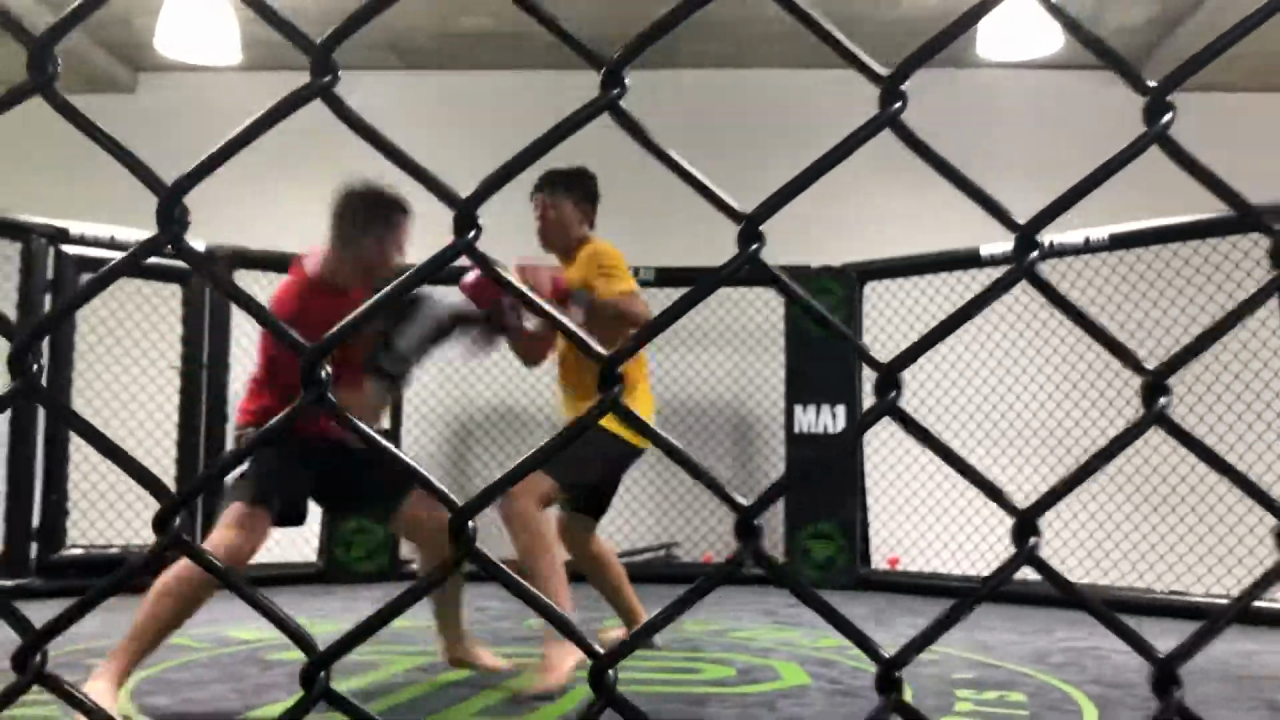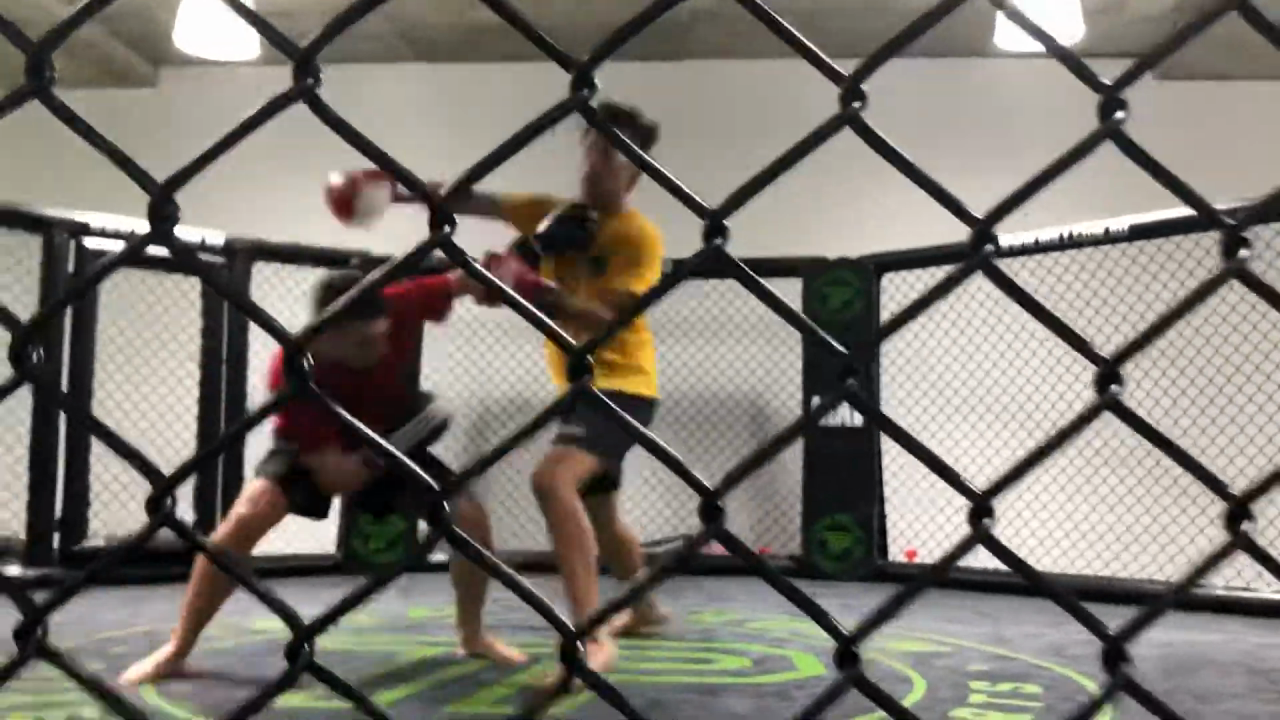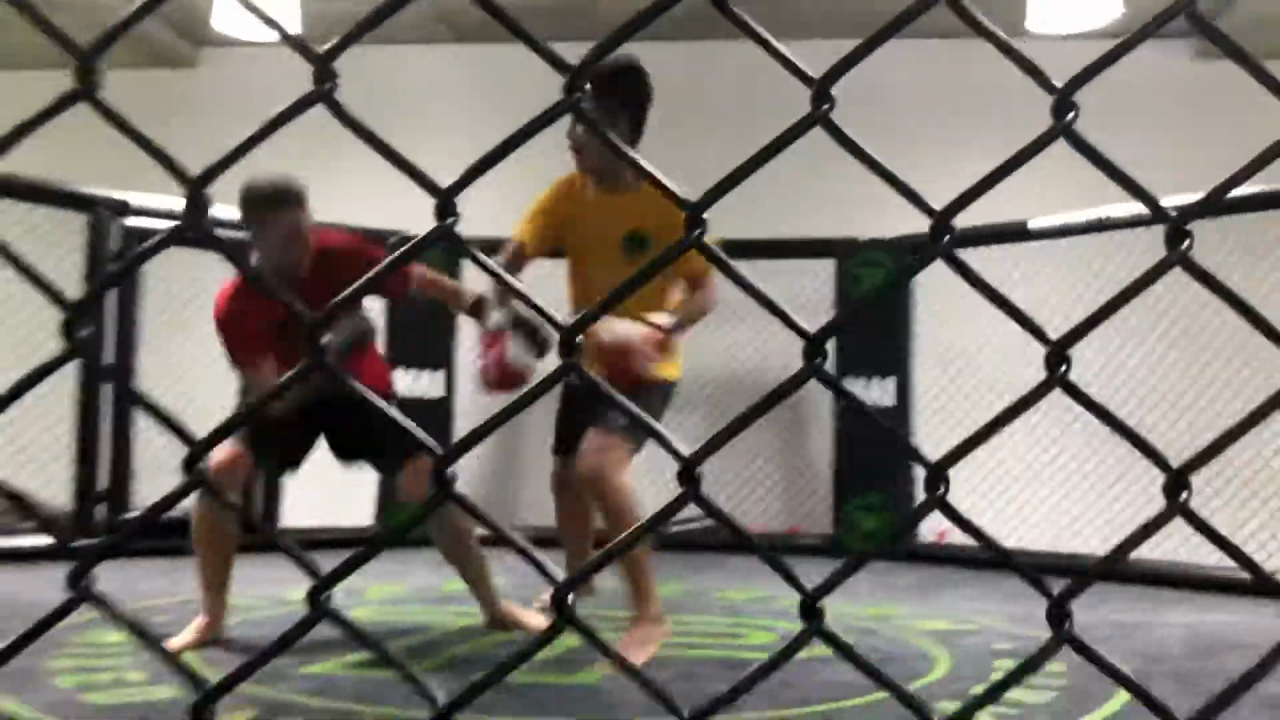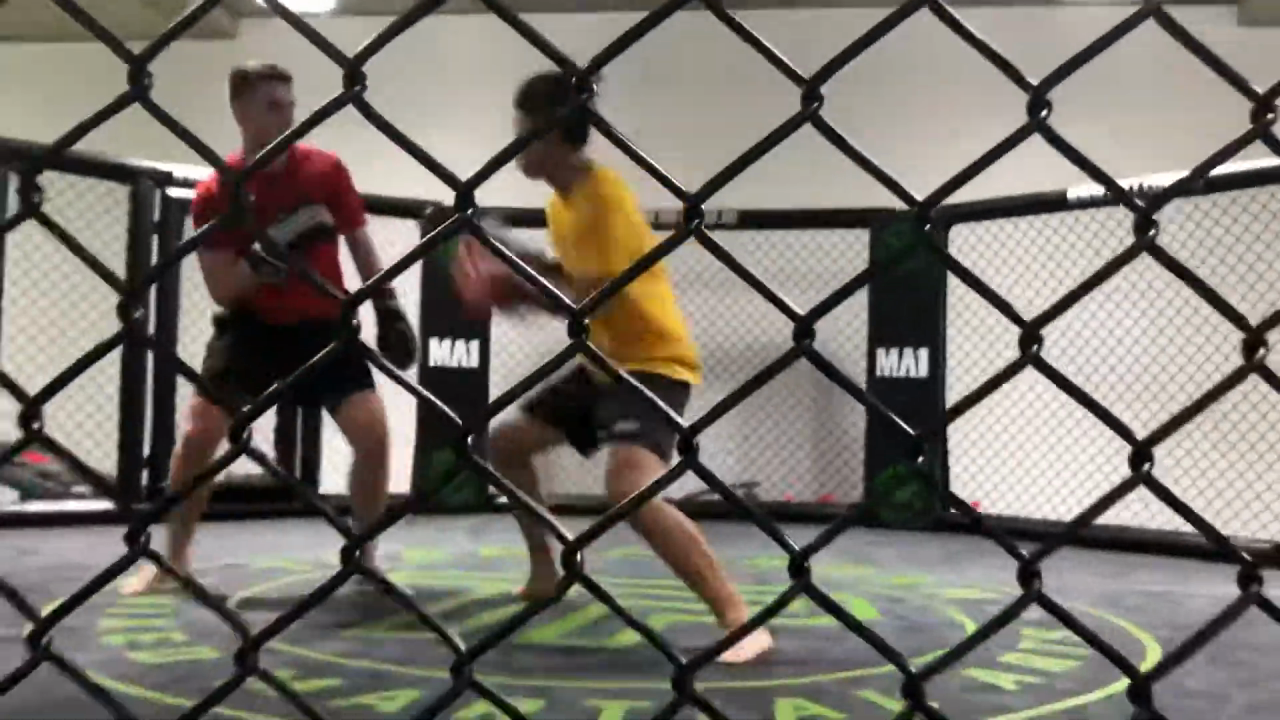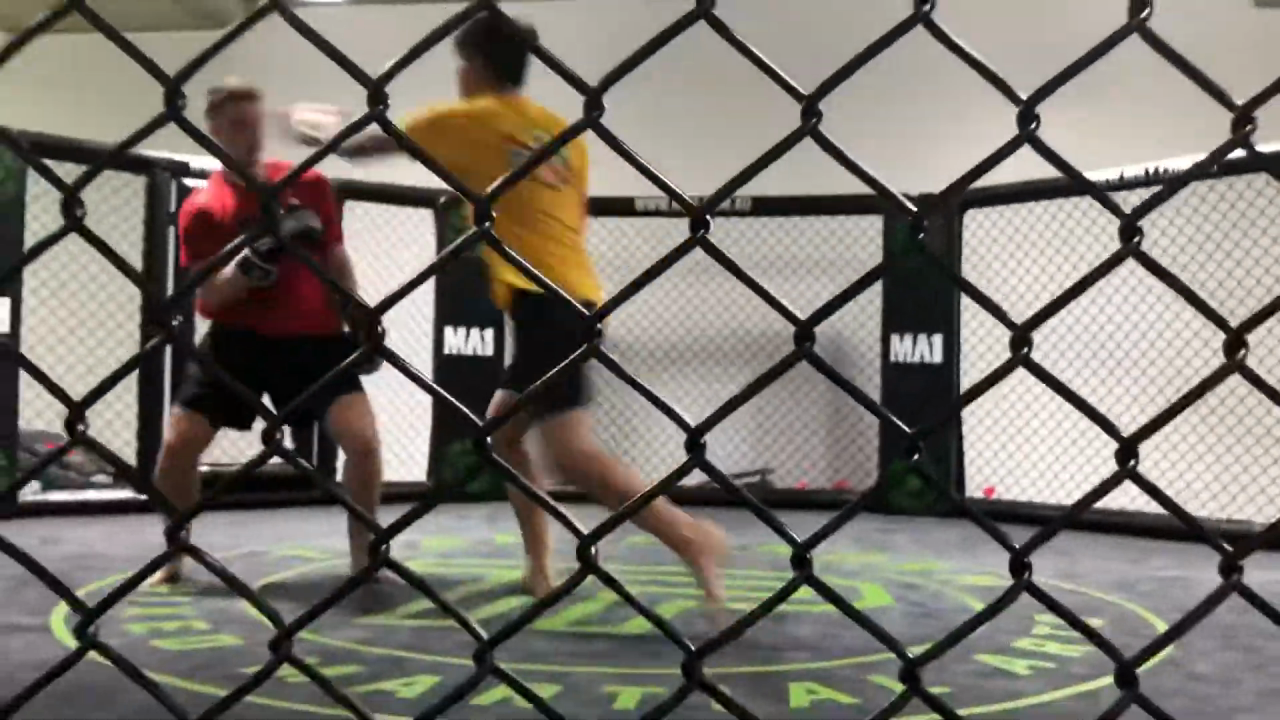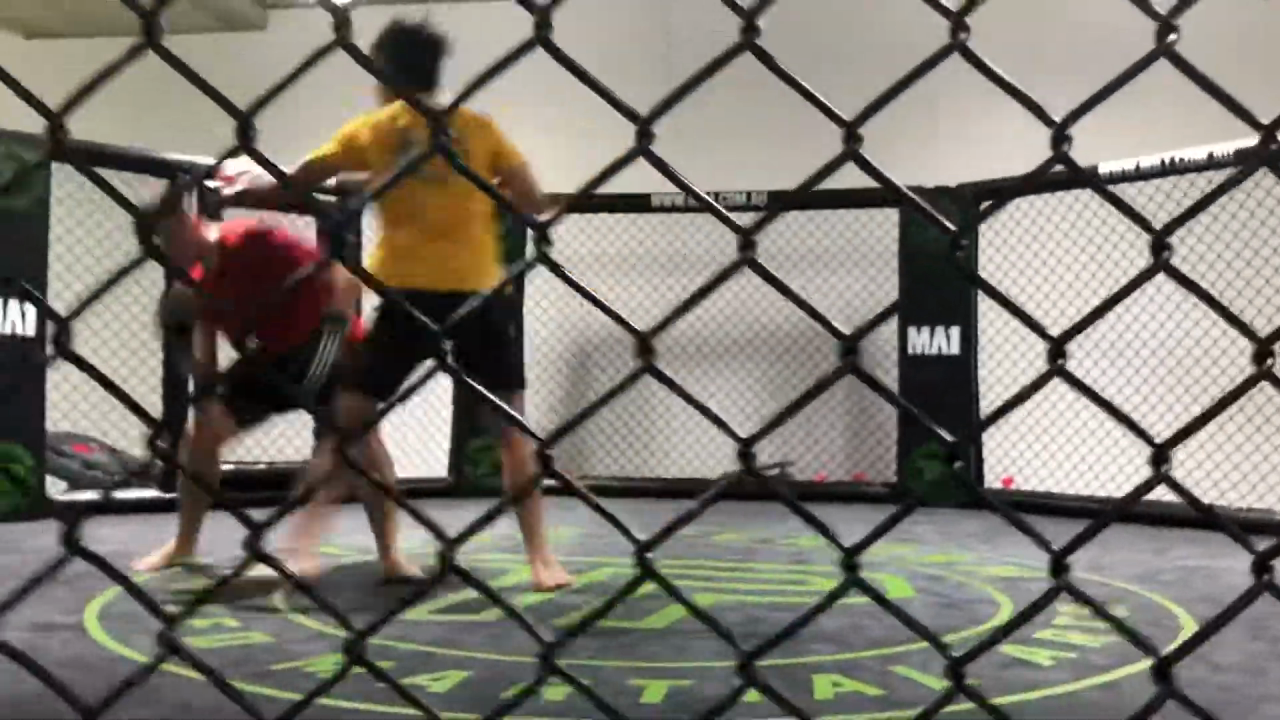
dt=0.2s
person 1, frame 1
left shoulder: (598, 259)
right shoulder: (558, 270)
left elbow: (634, 313)
right elbow: (531, 354)
left wrist: (571, 295)
left hip: (615, 416)
right hip: (597, 417)
left knee: (518, 497)
right knee: (575, 529)
left ankle: (563, 643)
right ankle: (637, 627)
person 1, frame 2
left shoulder: (640, 236)
right shoulder: (560, 213)
left elbow: (605, 320)
right elbow: (482, 205)
left wrist: (539, 290)
right wrist: (419, 192)
left hip: (622, 383)
right hip: (577, 382)
left knee: (553, 477)
right knee: (599, 509)
left ankle: (593, 640)
right ankle: (645, 608)
person 1, frame 3
left shoulder: (671, 205)
right shoulder: (562, 196)
left elbow: (701, 288)
right elbow: (511, 261)
left wrist: (664, 327)
left hip: (643, 366)
right hip: (589, 364)
left knee: (595, 469)
right knee: (569, 494)
left ankle: (648, 614)
right ankle: (583, 594)
person 1, frame 4
left shoulder: (600, 195)
right shoulder: (569, 197)
left elbow: (600, 294)
left wrist: (501, 287)
right wrist: (505, 270)
left hip: (650, 365)
right hip: (608, 361)
left knee: (627, 486)
right knee: (505, 445)
left ankle: (742, 621)
right ankle: (545, 578)
person 1, frame 5
left shoulder: (462, 119)
right shoulder: (557, 129)
left elbow: (369, 145)
left wrist: (325, 130)
left hip: (538, 297)
right hip: (575, 295)
left knee: (571, 449)
right knee: (502, 428)
left ankle: (691, 537)
right ankle: (539, 569)
person 1, frame 6
left shoulder: (369, 130)
right shoulder: (480, 129)
left elbow: (293, 184)
right elbow: (534, 204)
left wrist: (235, 192)
left hip: (411, 294)
right hip: (478, 294)
left knee: (352, 418)
right knee: (509, 426)
right ankle: (540, 558)
person 2, frame 1
left shoulder: (343, 257)
right shoulder: (301, 308)
right elbow: (356, 419)
left wrist: (447, 315)
right wrist: (399, 353)
left hip: (344, 417)
right hip: (279, 433)
left knee: (438, 522)
right knee: (228, 549)
left ankle: (454, 639)
right ankle: (109, 673)
person 2, frame 2
left shoulder: (394, 305)
left elbow: (469, 278)
right elbow: (341, 478)
left hip: (387, 438)
right hip: (311, 450)
left knee: (471, 520)
right knee: (243, 522)
left ankle: (471, 636)
right ankle: (175, 651)
person 2, frame 3
left shoulder: (344, 252)
right shoulder: (236, 304)
left elbow: (422, 284)
right elbow: (272, 398)
left wrist: (478, 305)
right wrist: (324, 356)
left hip: (361, 393)
right hip: (291, 401)
left knee: (427, 491)
right knee: (220, 473)
left ankle: (494, 606)
right ankle: (211, 619)
person 2, frame 4
left shoulder: (326, 170)
right shoulder: (216, 193)
left elbow: (360, 242)
right elbow: (222, 289)
left wrist: (387, 303)
right wrist: (274, 248)
left hip: (323, 326)
right hip: (252, 327)
left knee: (372, 434)
right knee: (198, 437)
left ankle: (362, 561)
right ankle: (172, 561)
person 2, frame 5
left shoulder: (307, 184)
right shoulder: (200, 209)
left elbow: (337, 258)
right elbow: (209, 301)
left wrist: (362, 319)
right wrist: (263, 253)
left hip: (313, 338)
right hip: (239, 341)
left knee: (360, 437)
right knee: (177, 446)
left ankle: (365, 557)
right ankle: (176, 559)
person 2, frame 6
left shoulder: (255, 240)
right shoulder: (194, 287)
left elbow: (340, 280)
right elbow: (203, 367)
left wrist: (332, 331)
left hip: (326, 340)
right hip: (271, 353)
right knee: (201, 432)
left ankle: (389, 553)
right ankle: (183, 544)
